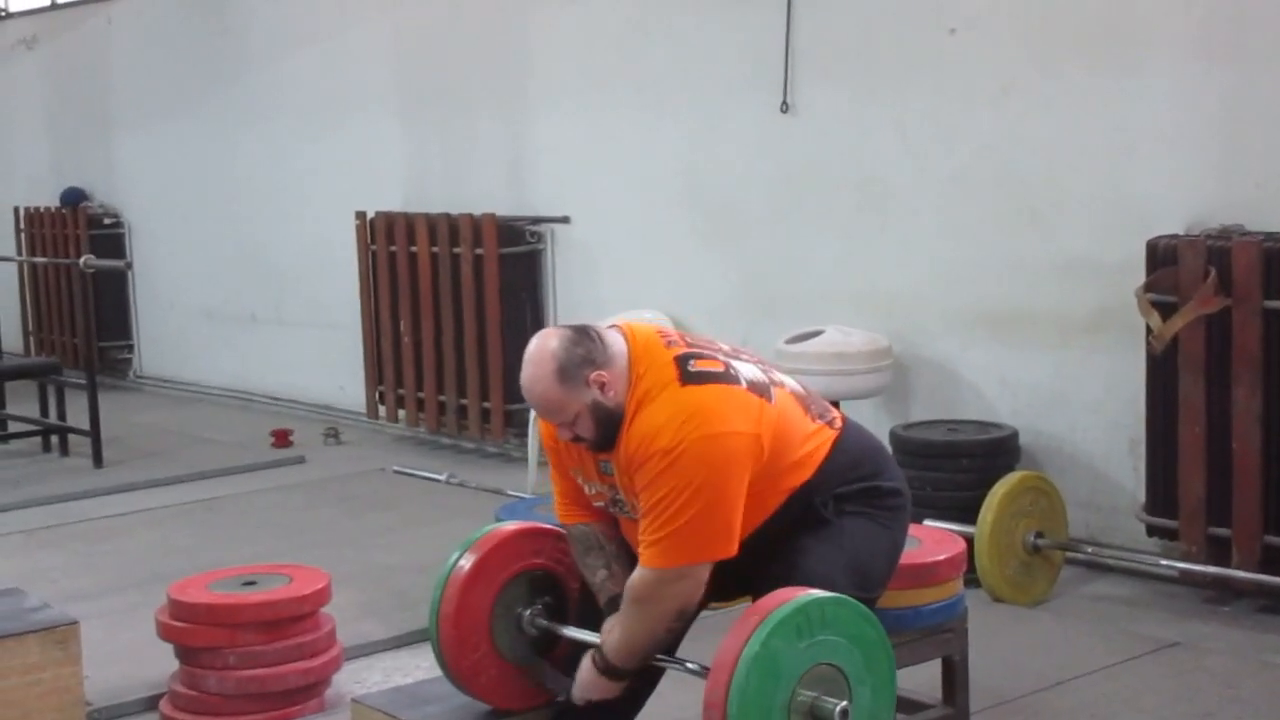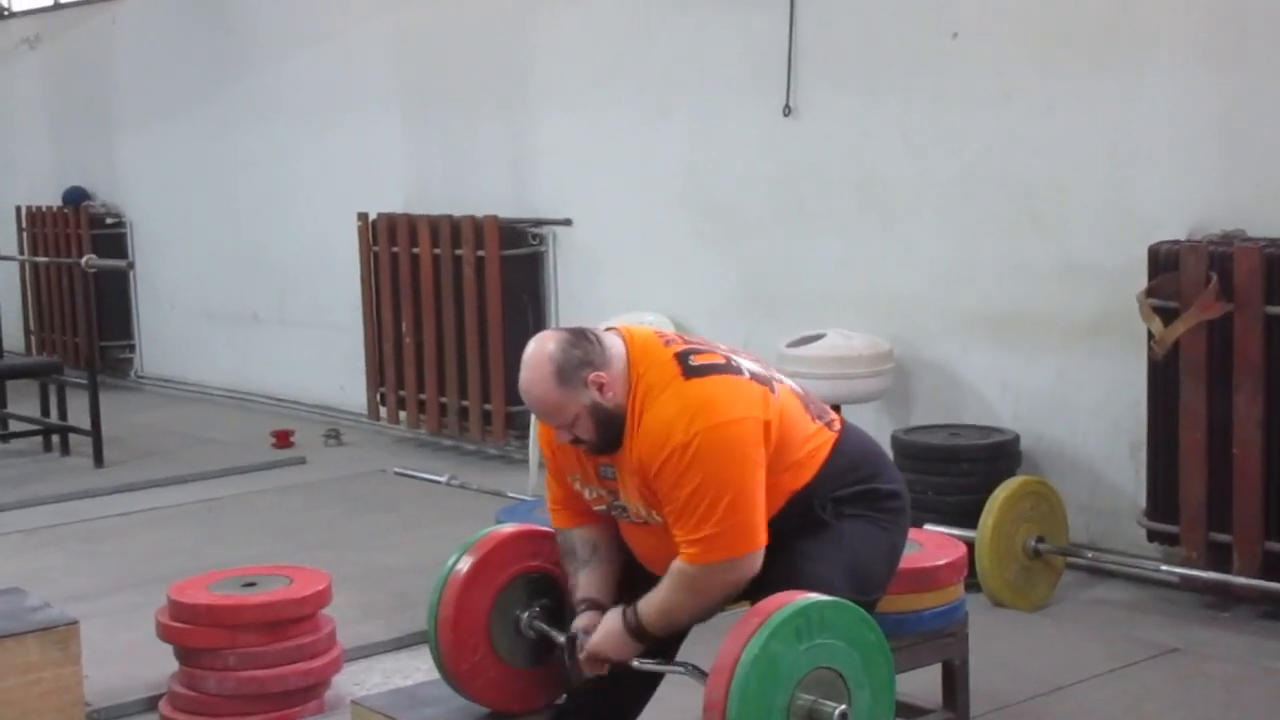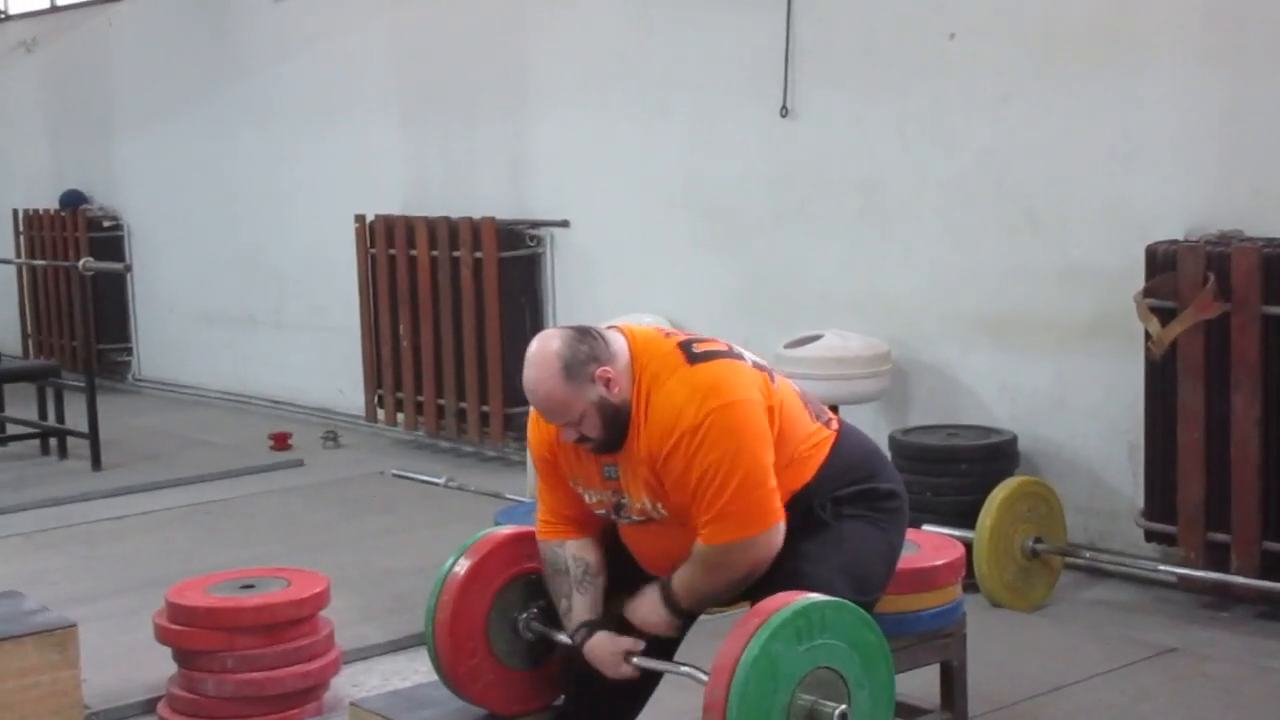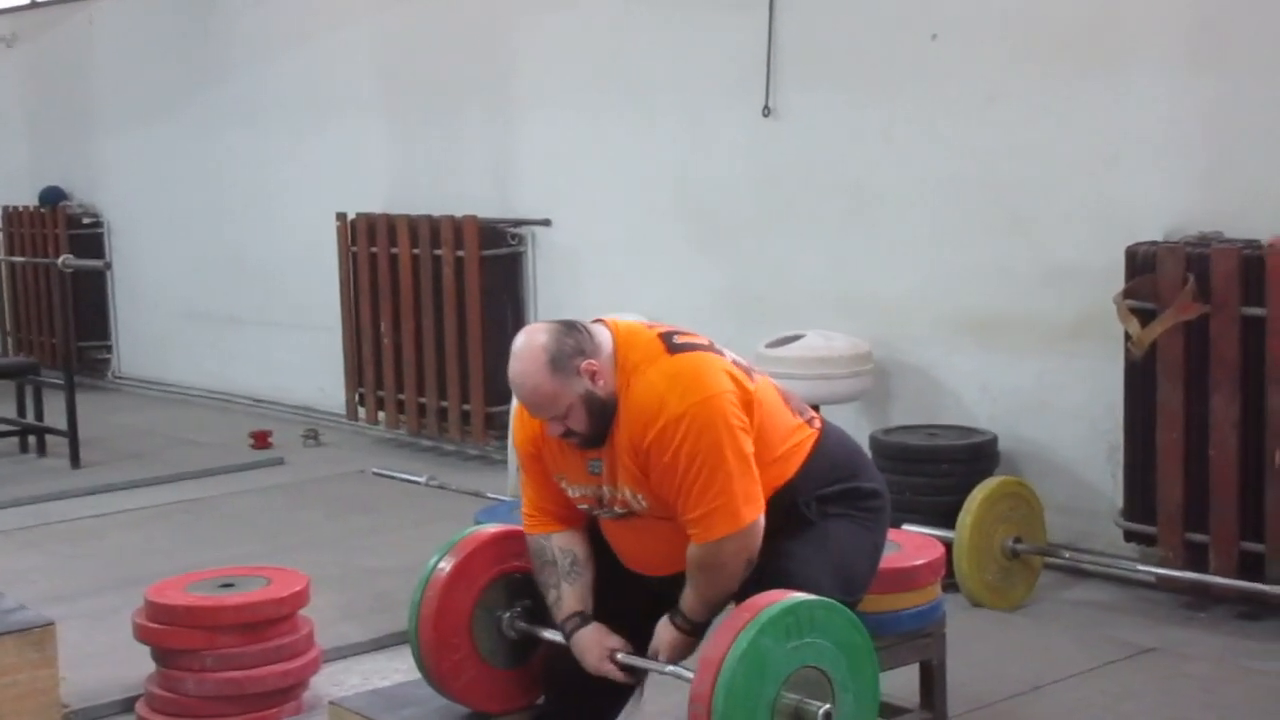
dt=0.4s
person 1, frame 1
left shoulder: (689, 418)
right shoulder: (570, 398)
left elbow: (672, 582)
right elbow: (586, 511)
left wrist: (611, 666)
right wrist: (616, 609)
right knee: (607, 617)
person 1, frame 2
left shoulder: (696, 410)
right shoulder: (566, 404)
left elbow: (724, 566)
right elbow: (578, 515)
left wrist: (636, 626)
right wrist: (589, 607)
person 1, frame 3
left shoulder: (701, 397)
right shoulder: (561, 404)
left elbow: (748, 546)
right elbow: (565, 527)
left wrist: (672, 601)
right wrist: (587, 630)
person 1, frame 4
left shoulder: (681, 390)
right shoulder: (545, 403)
left elbow: (731, 538)
right elbow: (552, 522)
left wrist: (686, 621)
right wrist: (577, 623)
